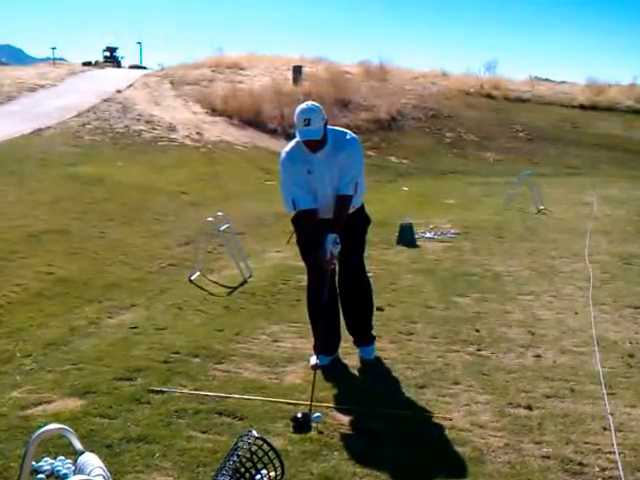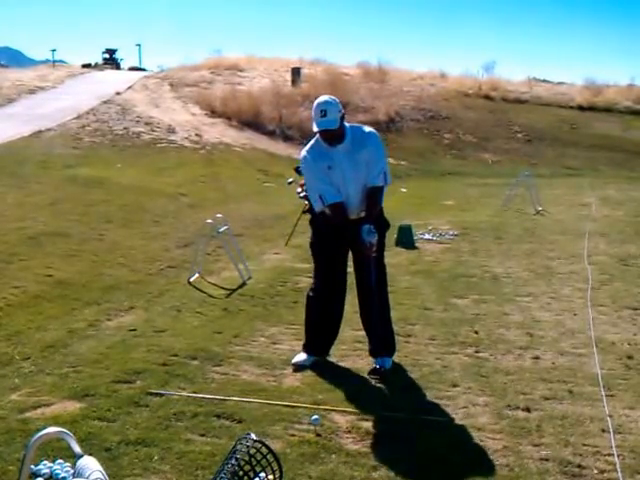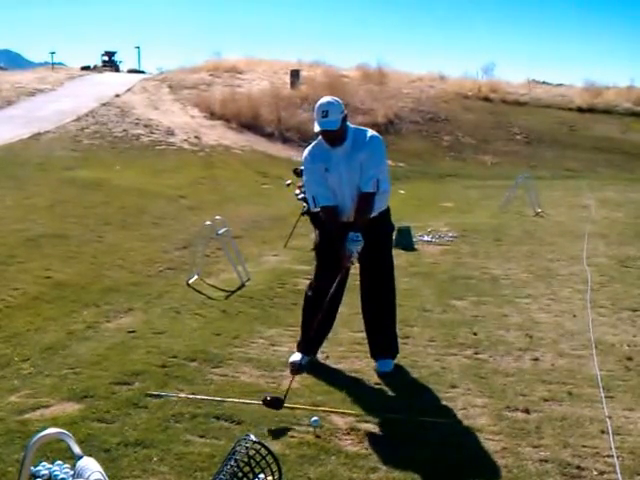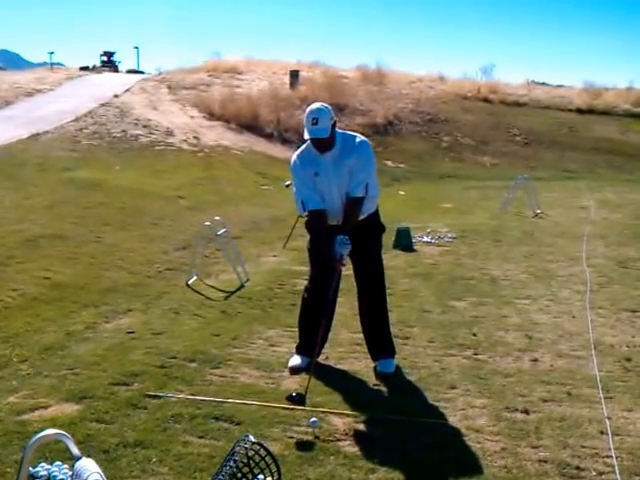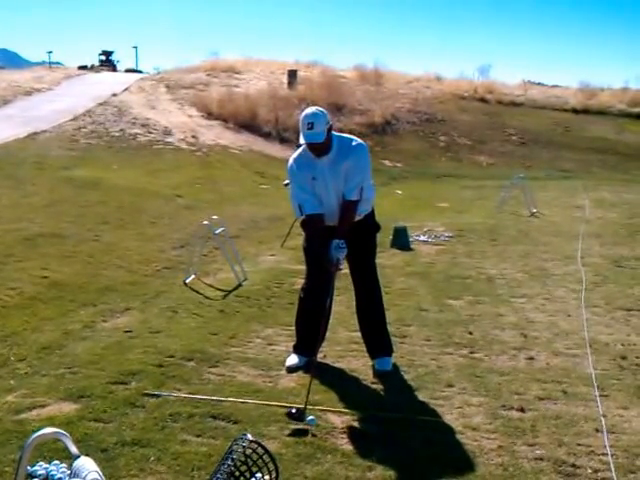
dt=1s
person 1, frame 1
left shoulder: (349, 143)
right shoulder: (289, 157)
left elbow: (346, 193)
right elbow: (303, 206)
left wrist: (334, 234)
right wrist: (319, 245)
left hip: (349, 218)
right hip: (311, 222)
left knee: (354, 279)
right knee: (319, 283)
left ankle: (364, 338)
right ankle: (325, 347)
person 1, frame 2
left shoulder: (369, 138)
right shoulder: (310, 155)
left elbow: (376, 186)
right elbow: (331, 202)
left wrist: (369, 226)
right wrist: (354, 238)
left hip: (368, 219)
right hip: (329, 224)
left knee: (373, 286)
right knee: (325, 286)
left ankle: (382, 350)
right ankle: (315, 347)
person 1, frame 3
left shoulder: (371, 142)
right shoulder: (312, 156)
left elbow: (368, 193)
right elbow: (325, 206)
left wrist: (356, 234)
right wrist: (340, 243)
left hip: (373, 222)
right hip: (333, 224)
left knee: (379, 289)
right knee: (322, 286)
left ankle: (384, 353)
right ankle: (306, 348)
person 1, frame 4
left shoulder: (360, 147)
right shoulder: (300, 160)
left elbow: (356, 198)
right elbow: (314, 209)
left wrist: (344, 237)
right wrist: (328, 246)
left hip: (362, 224)
right hip: (323, 226)
left knee: (372, 289)
right knee: (318, 288)
left ankle: (383, 354)
right ankle: (306, 351)
person 1, frame 5
left shoulder: (356, 150)
right shoulder: (297, 164)
left elbow: (351, 201)
right elbow: (311, 213)
left wrist: (340, 241)
right wrist: (325, 249)
left hip: (358, 224)
right hip: (320, 227)
left knee: (367, 287)
right knee: (314, 287)
left ankle: (381, 352)
right ankle: (304, 349)
